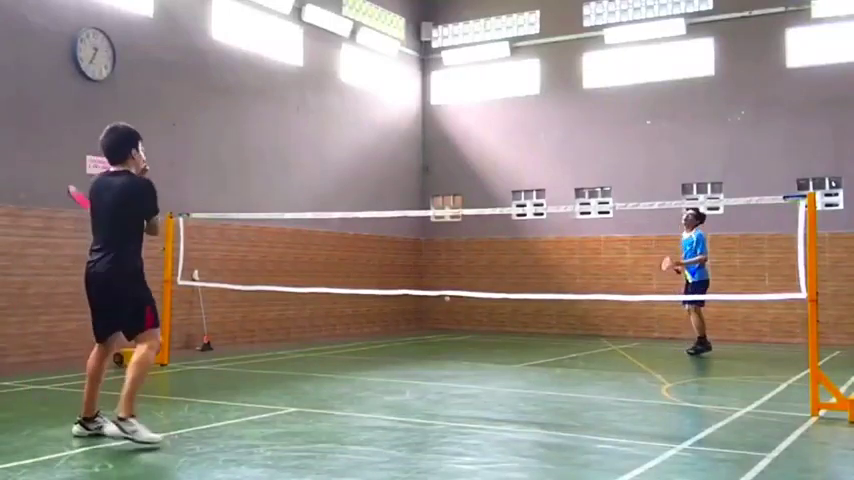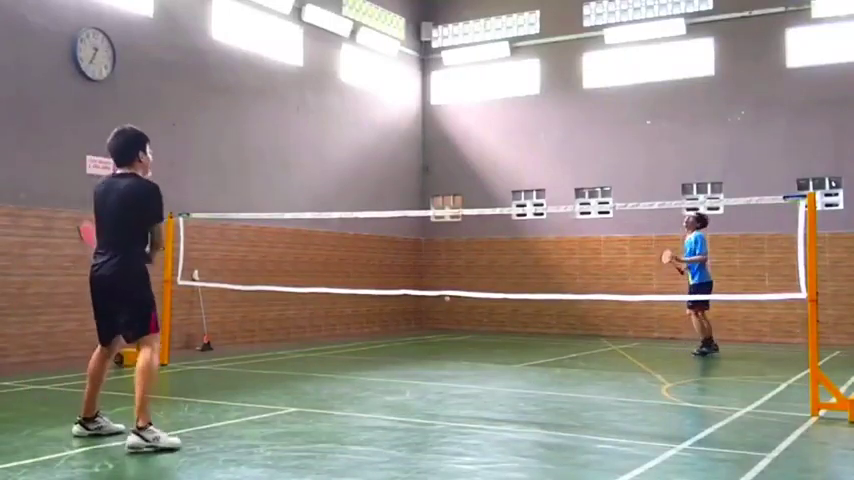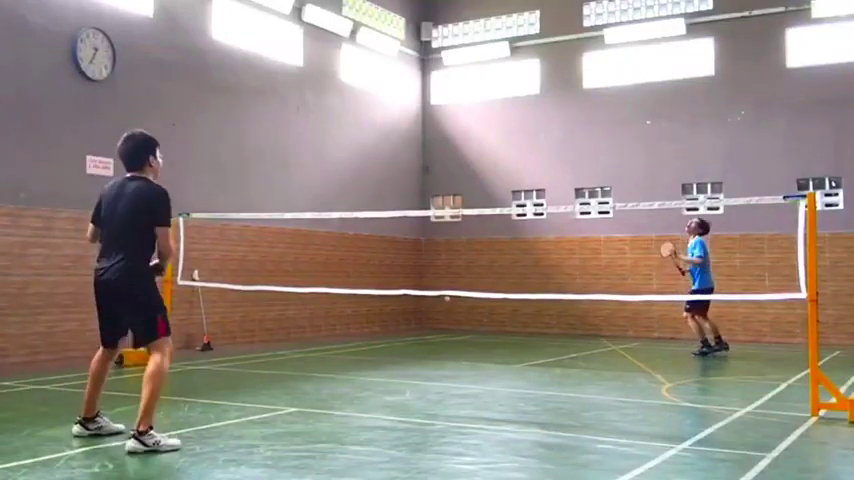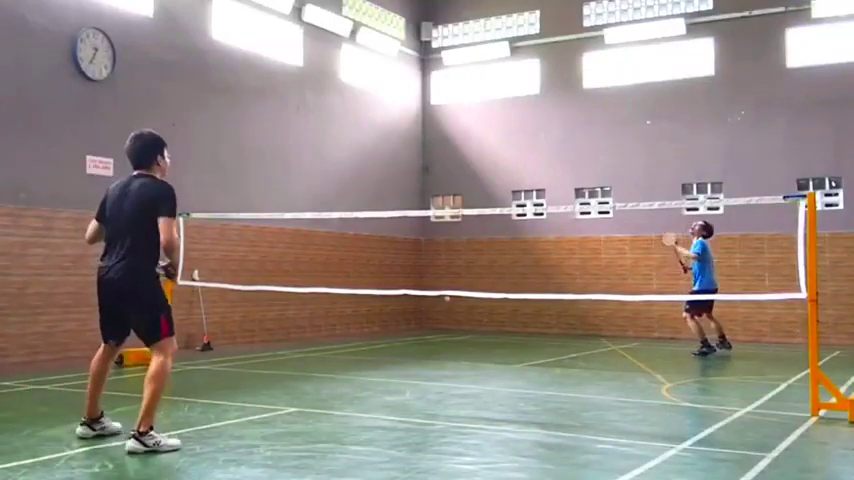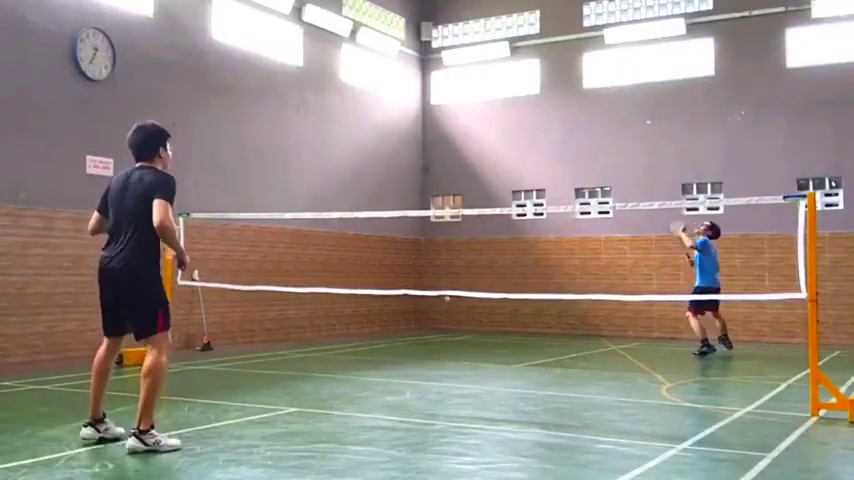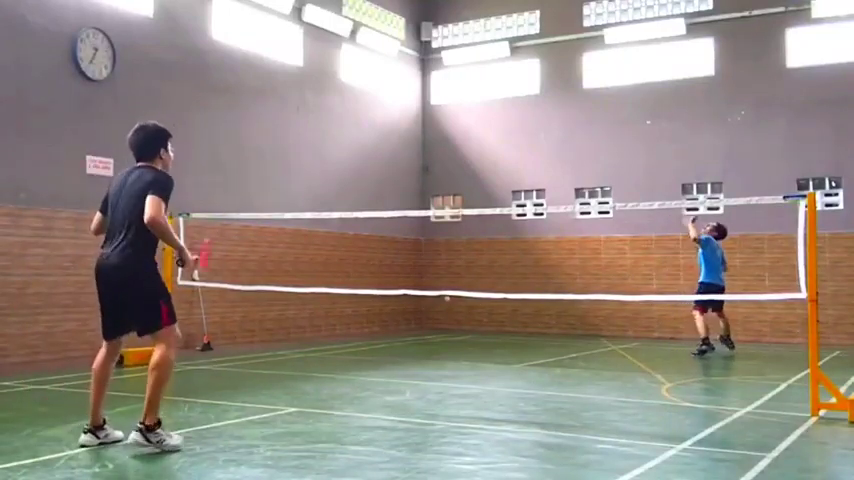
dt=0.1s
person 1, frame 1
left shoulder: (98, 185)
right shoulder: (142, 186)
right elbow: (153, 228)
left hip: (96, 272)
right hip: (124, 273)
left knee: (105, 343)
right knee: (148, 341)
left ankle: (89, 418)
right ankle: (125, 418)
person 1, frame 2
left shoulder: (102, 188)
right shoulder: (147, 190)
right elbow: (158, 240)
right wrist: (150, 253)
left hip: (100, 274)
right hip: (127, 276)
left knee: (107, 344)
right knee: (149, 345)
left ankle: (88, 418)
right ankle: (142, 427)
person 1, frame 3
left shoulder: (109, 191)
right shoulder: (156, 194)
left elbow: (92, 235)
right elbow: (164, 249)
right wrist: (159, 264)
left hip: (105, 278)
right hip: (135, 281)
left knee: (108, 347)
right knee: (161, 349)
left ankle: (88, 418)
right ankle: (143, 432)
person 1, frame 4
left shoulder: (114, 190)
right shoulder: (162, 190)
left elbow: (91, 236)
right elbow: (168, 240)
right wrist: (173, 261)
left hip: (108, 277)
right hip: (139, 279)
left knee: (110, 346)
right knee: (164, 349)
left ankle: (92, 419)
right ankle: (143, 433)
person 1, frame 5
left shoulder: (118, 181)
right shoulder: (162, 180)
left elbow: (93, 227)
right elbow: (161, 222)
right wrist: (181, 253)
left hip: (110, 268)
right hip: (139, 270)
left knee: (111, 341)
right knee: (159, 345)
left ankle: (95, 422)
right ankle: (143, 430)
person 1, frame 6
left shoulder: (120, 180)
right shoulder: (159, 178)
left elbow: (96, 227)
right elbow: (151, 218)
right wrist: (182, 250)
left hip: (106, 267)
right hip: (135, 268)
left knee: (111, 344)
right knee: (168, 338)
left ankle: (95, 427)
right ankle: (149, 426)
person 2, frame 1
left shoulder: (699, 235)
right shoulder: (685, 235)
left elbow: (703, 258)
left wrist: (684, 262)
right wrist: (681, 265)
left hip: (699, 278)
right hip: (691, 278)
left knee: (692, 308)
right knee: (693, 309)
left ankle: (700, 342)
right ankle: (704, 342)
person 2, frame 2
left shoulder: (698, 236)
right shoulder: (689, 238)
left elbow: (703, 258)
left wrist: (683, 260)
right wrist: (685, 266)
left hip: (701, 281)
right hip: (695, 281)
left knee: (692, 312)
right knee: (700, 313)
left ankle: (706, 345)
right ankle: (710, 343)
person 2, frame 3
left shoulder: (698, 241)
right shoulder: (694, 242)
left elbow: (699, 261)
left wrist: (681, 258)
right wrist: (687, 269)
left hip: (700, 286)
right hip: (705, 285)
left knee: (688, 315)
right knee: (703, 316)
left ankle: (706, 345)
right ankle: (719, 342)
person 2, frame 4
left shoulder: (700, 243)
right shoulder: (698, 243)
left elbow: (693, 256)
left wrist: (678, 248)
right wrist: (691, 268)
left hip: (702, 287)
right hip: (709, 286)
left knee: (688, 315)
right knee: (709, 315)
left ankle: (706, 345)
right ankle: (723, 341)
person 2, frame 5
left shoulder: (704, 241)
right shoulder: (711, 247)
left elbow: (691, 245)
left wrist: (681, 233)
right wrist: (695, 262)
left hip: (703, 286)
right hip: (715, 286)
left knee: (691, 314)
right knee: (716, 313)
left ankle: (706, 345)
right ankle: (725, 339)
person 2, frame 6
left shoulder: (707, 239)
right shoulder: (717, 248)
left elbow: (694, 237)
right elbow: (725, 268)
left wrist: (691, 224)
left hip: (708, 283)
right hip: (719, 284)
left knee: (698, 312)
right knee: (720, 313)
left ankle: (705, 344)
right ankle: (727, 339)
